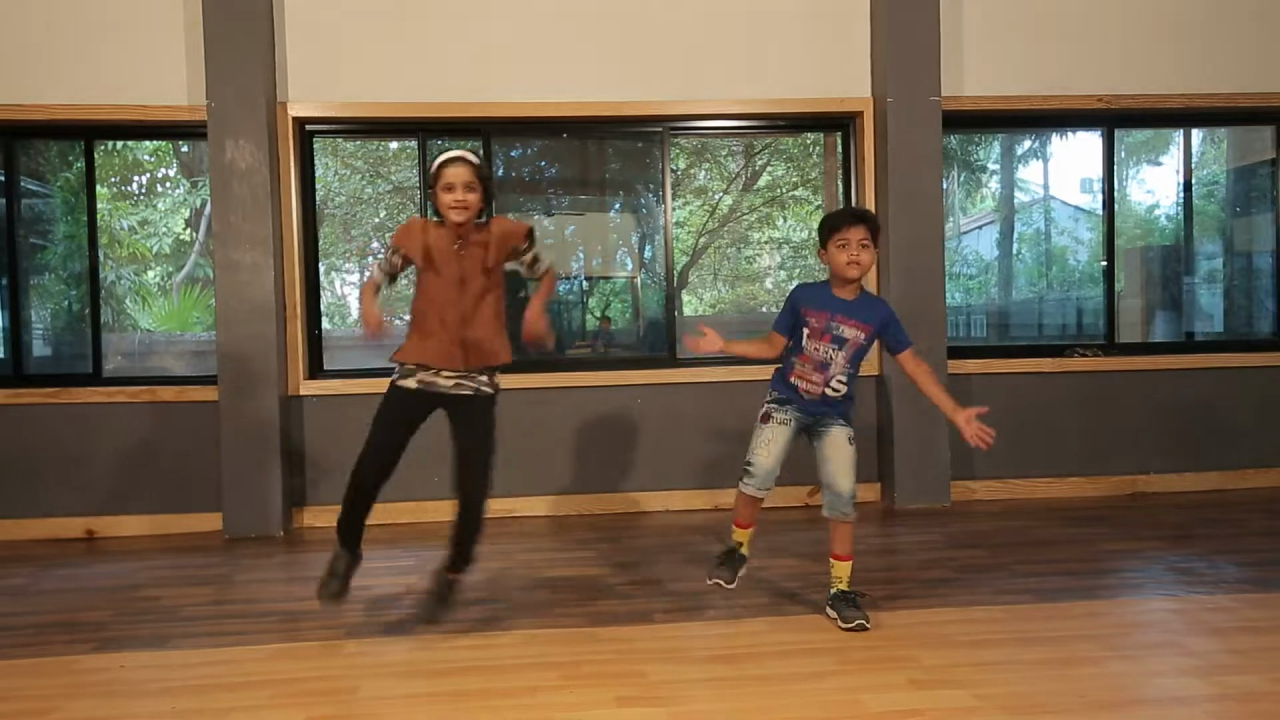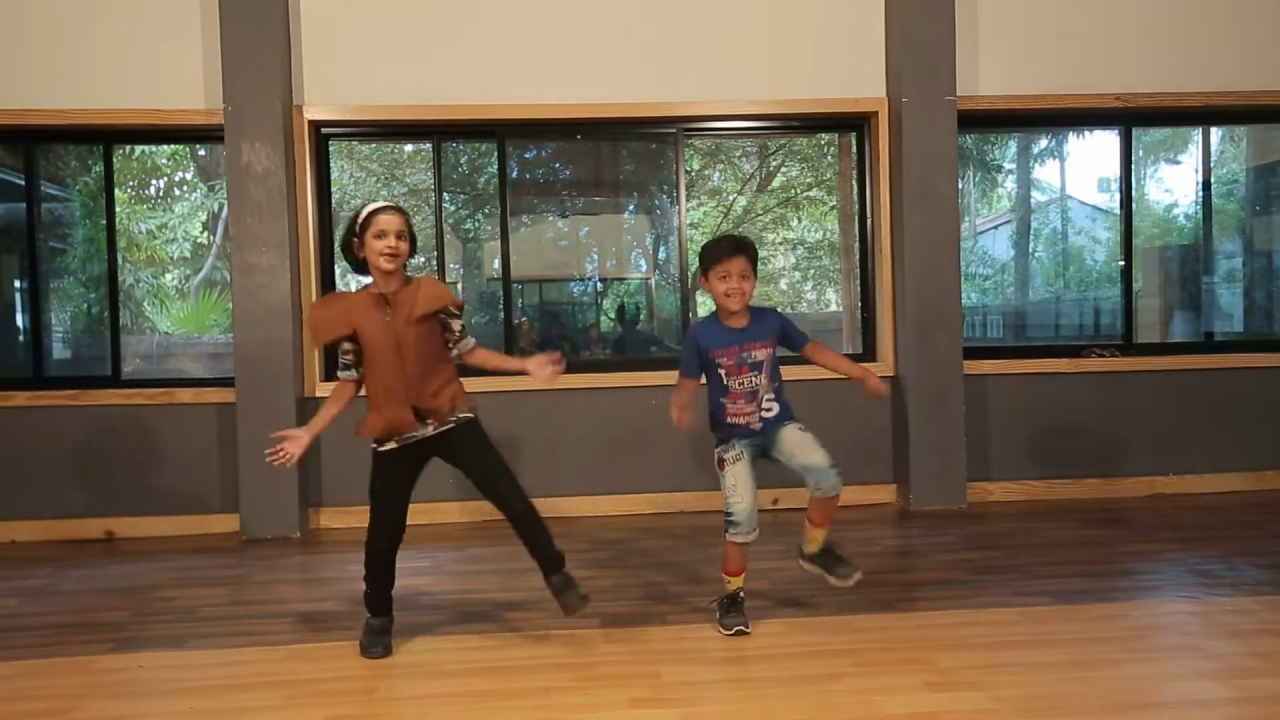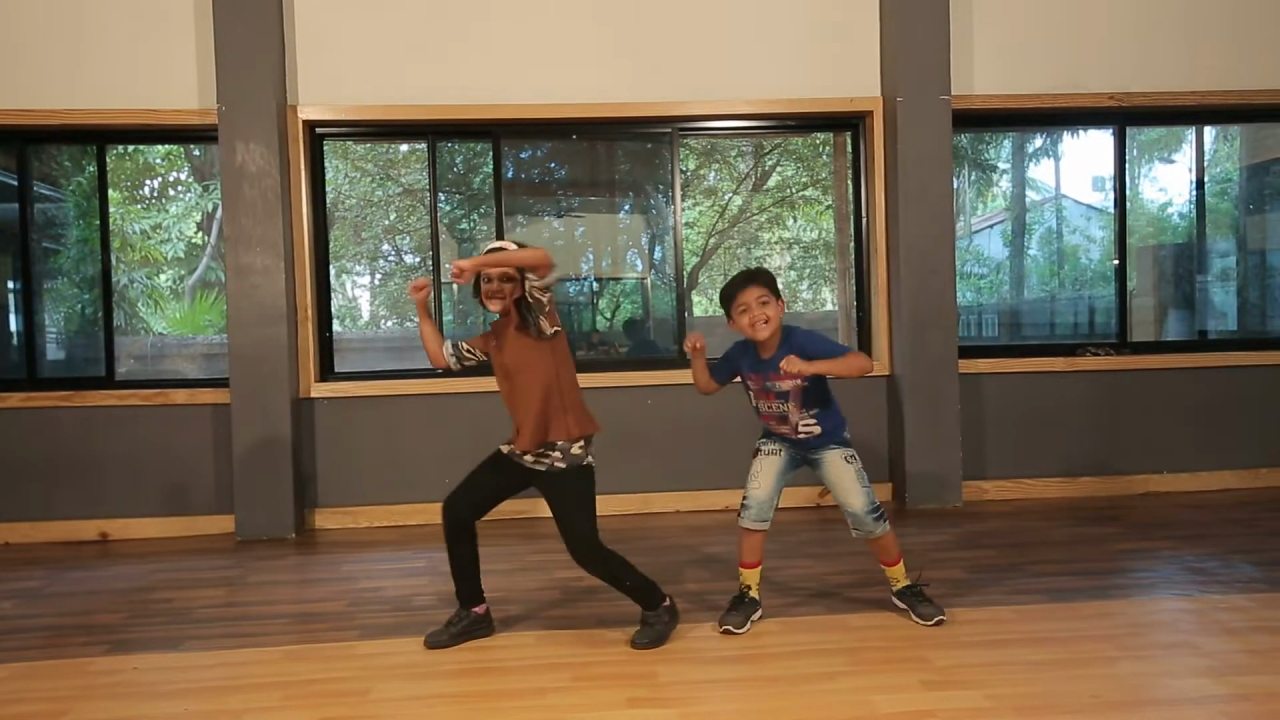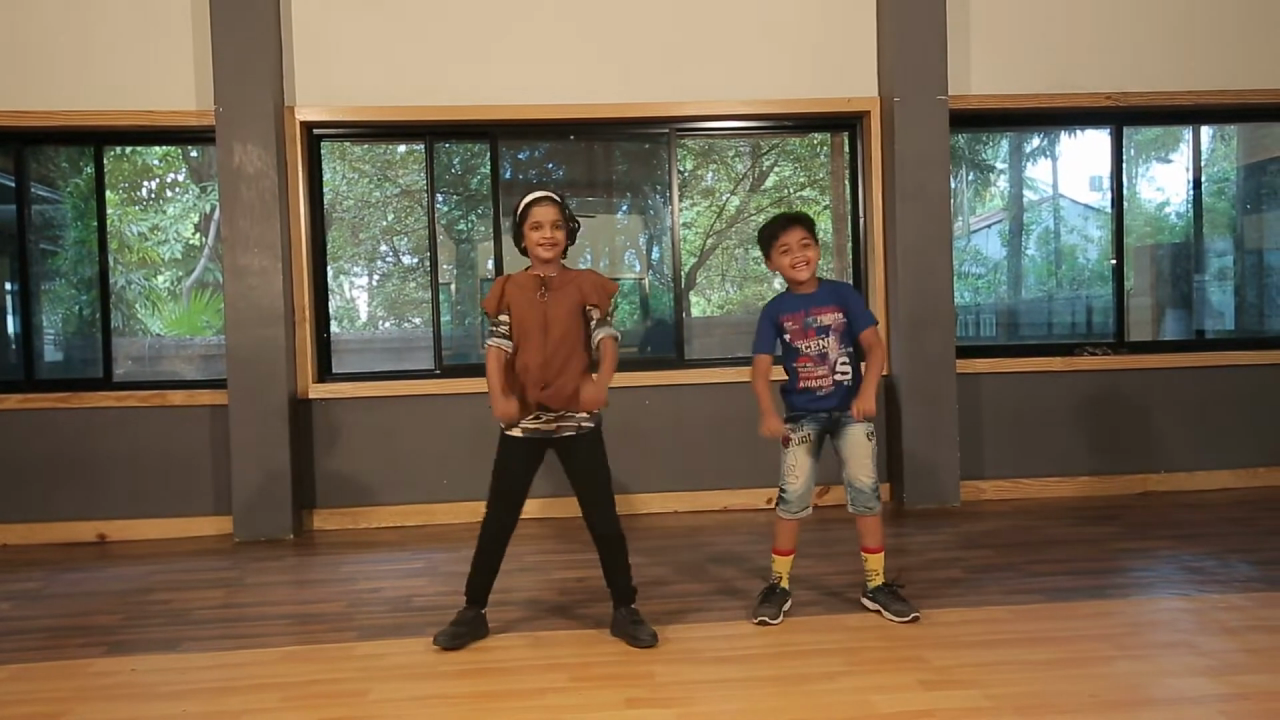
dt=1s
person 1, frame 1
left shoulder: (502, 236)
right shoulder: (418, 236)
left elbow: (544, 270)
right elbow: (378, 277)
left wrist: (537, 306)
right wrist: (368, 299)
left hip: (475, 380)
right hip: (420, 371)
left knee: (474, 485)
right knee: (372, 466)
left ankle: (452, 572)
right ankle: (346, 550)
person 1, frame 2
left shoulder: (432, 295)
right shoulder: (348, 311)
left elbow: (466, 352)
right elbow: (346, 386)
left wrist: (526, 365)
right wrist: (308, 433)
left hip: (452, 417)
right hip: (396, 432)
left knee: (510, 498)
right knee: (384, 531)
left ankle: (557, 573)
right ankle: (378, 617)
person 1, frame 3
left shoulder: (536, 309)
right shoulder: (491, 337)
left elbow: (543, 262)
right elbow: (442, 357)
left wrist: (477, 262)
right wrist: (423, 310)
left hip: (566, 451)
right hip: (520, 450)
left knee: (584, 550)
right knee: (456, 512)
left ankle: (659, 607)
right ankle: (472, 612)
person 1, frame 4
left shoulder: (588, 285)
right shoulder: (507, 290)
left elbow: (607, 338)
right elbow: (497, 348)
left wrist: (604, 378)
right wrist: (497, 393)
left hip: (578, 419)
right hip: (523, 419)
left knee: (603, 519)
right knee: (500, 520)
left ankle: (625, 611)
right ankle: (473, 612)
person 2, frame 1
left shoulder: (879, 312)
right shoulder: (804, 295)
left elbow: (913, 364)
right elbow: (773, 347)
left wrist: (957, 415)
right wrist: (724, 346)
left hip: (834, 415)
right hip: (786, 402)
left knee: (842, 499)
right knee: (757, 476)
left ankle: (840, 594)
right ankle: (738, 547)
person 2, frame 2
left shoulder: (771, 321)
right shoulder: (701, 335)
left elbow: (813, 350)
right elbow: (687, 384)
left wrist: (862, 374)
right wrist: (679, 408)
left hip: (779, 424)
right hip: (731, 436)
left knee: (824, 475)
right knee: (742, 521)
left ankle: (814, 547)
right ankle: (732, 595)
person 2, frame 3
left shoulder: (804, 342)
right shoulder: (737, 357)
left elbow: (862, 363)
right elbow: (709, 387)
left wrist: (809, 368)
right wrist: (697, 358)
left hip: (826, 438)
right hip: (778, 441)
left knee: (867, 514)
right knee: (754, 510)
left ankle: (905, 586)
right ankle: (748, 596)
person 2, frame 4
left shoulder: (843, 294)
right shoulder: (774, 312)
left elbow: (874, 342)
right elbow: (760, 367)
left wrist: (868, 388)
right wrist: (768, 413)
left hip: (851, 410)
right hip: (803, 414)
left knee: (866, 495)
right knee: (791, 500)
left ankle: (876, 587)
right ankle: (777, 585)
